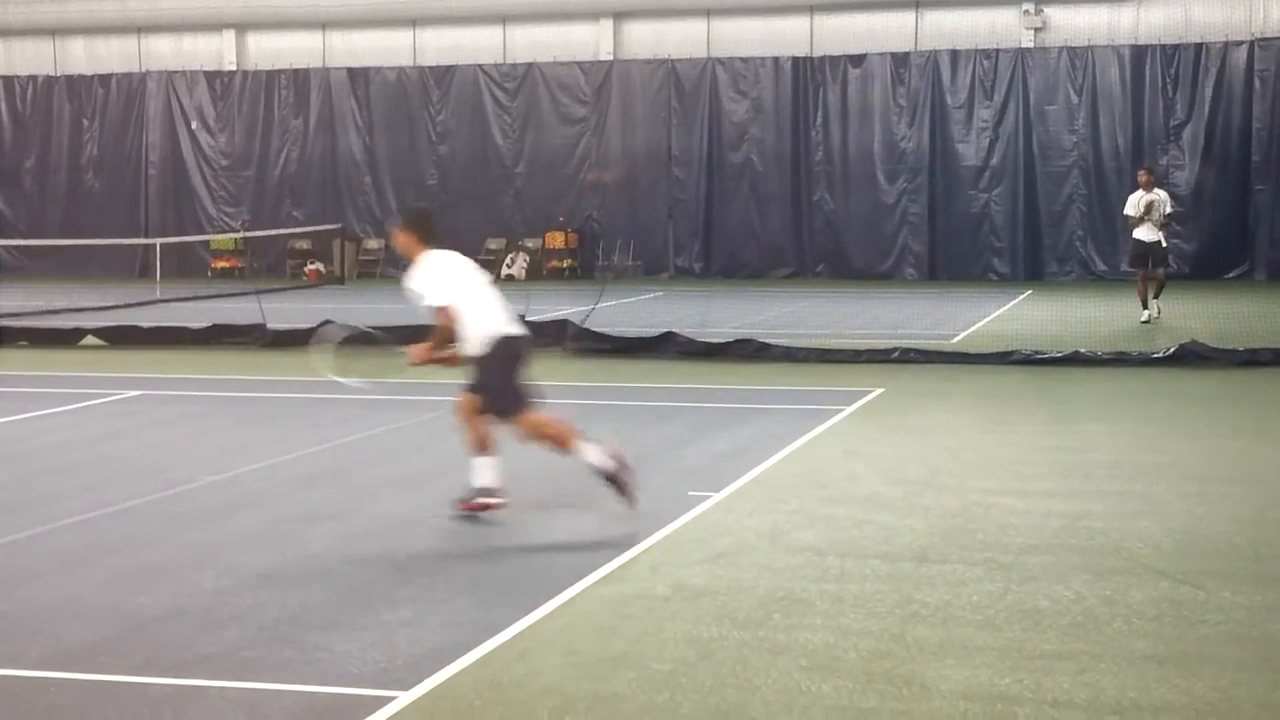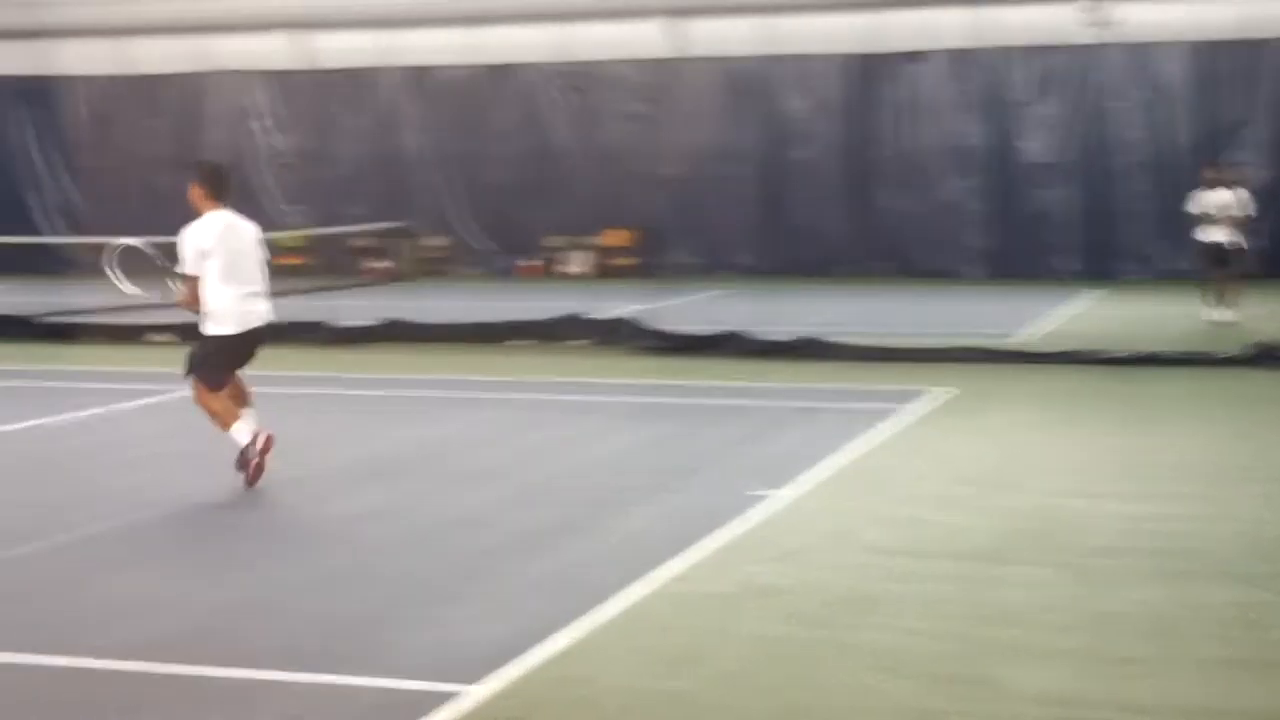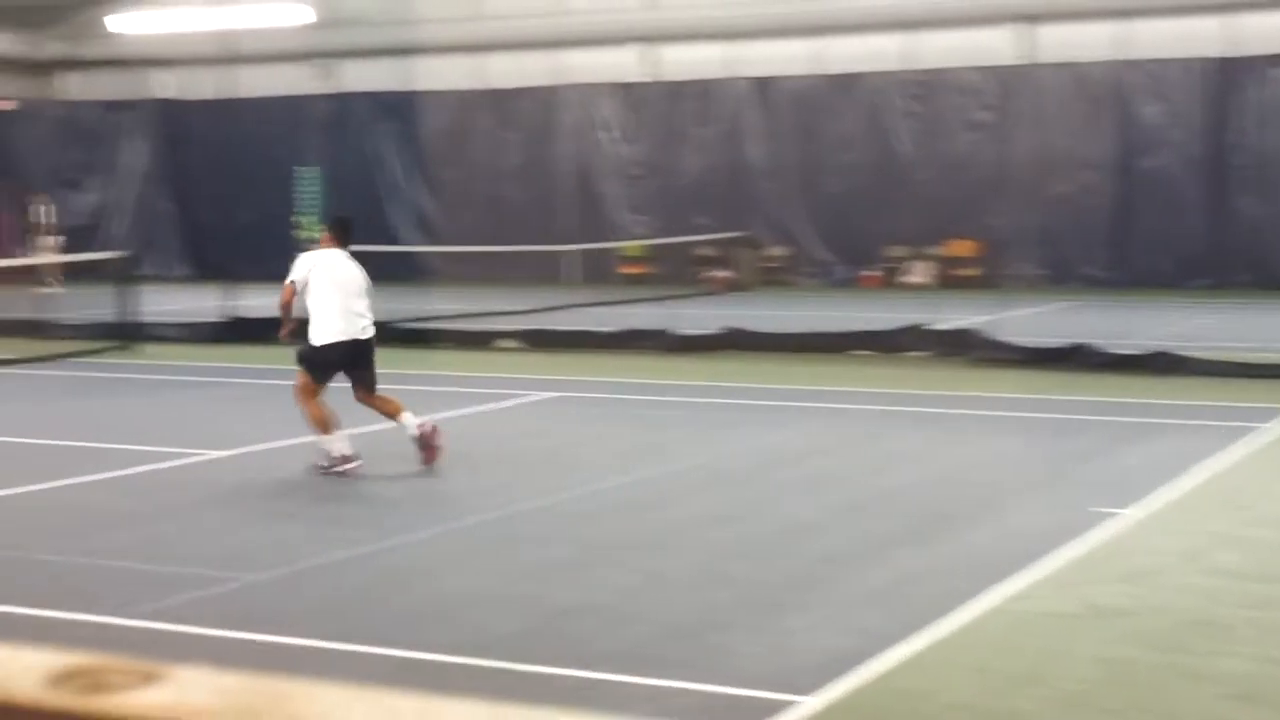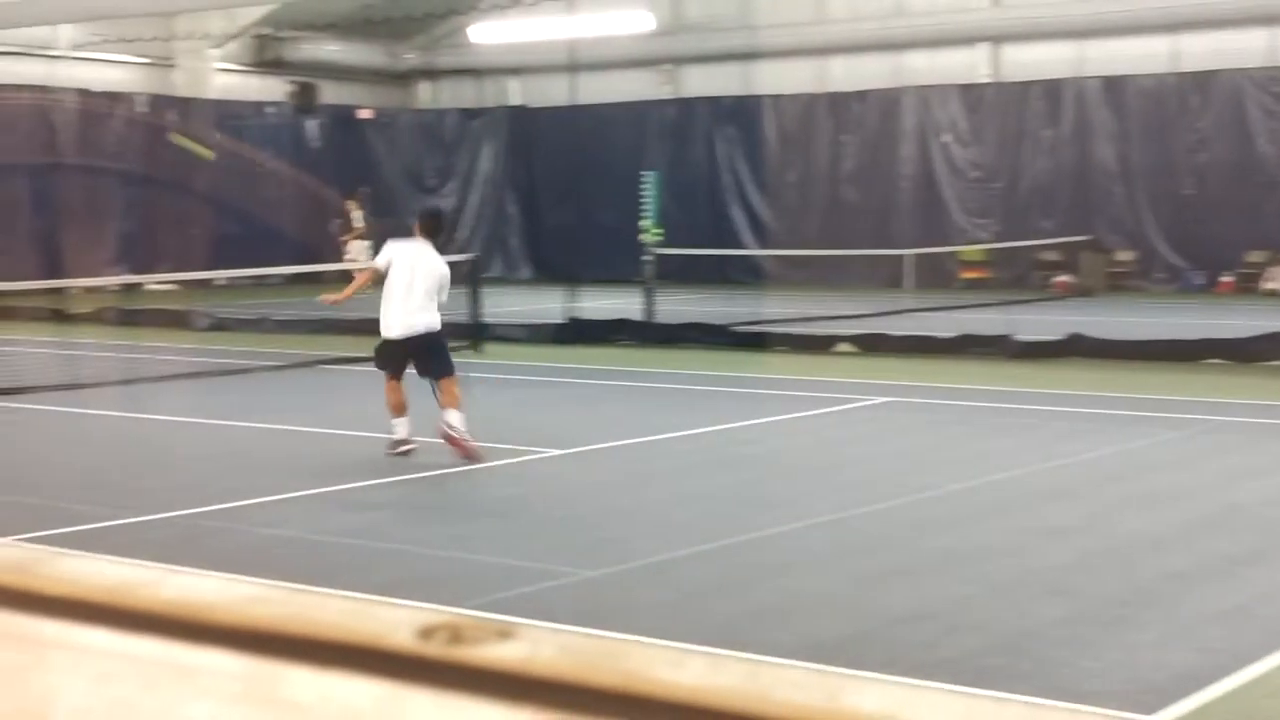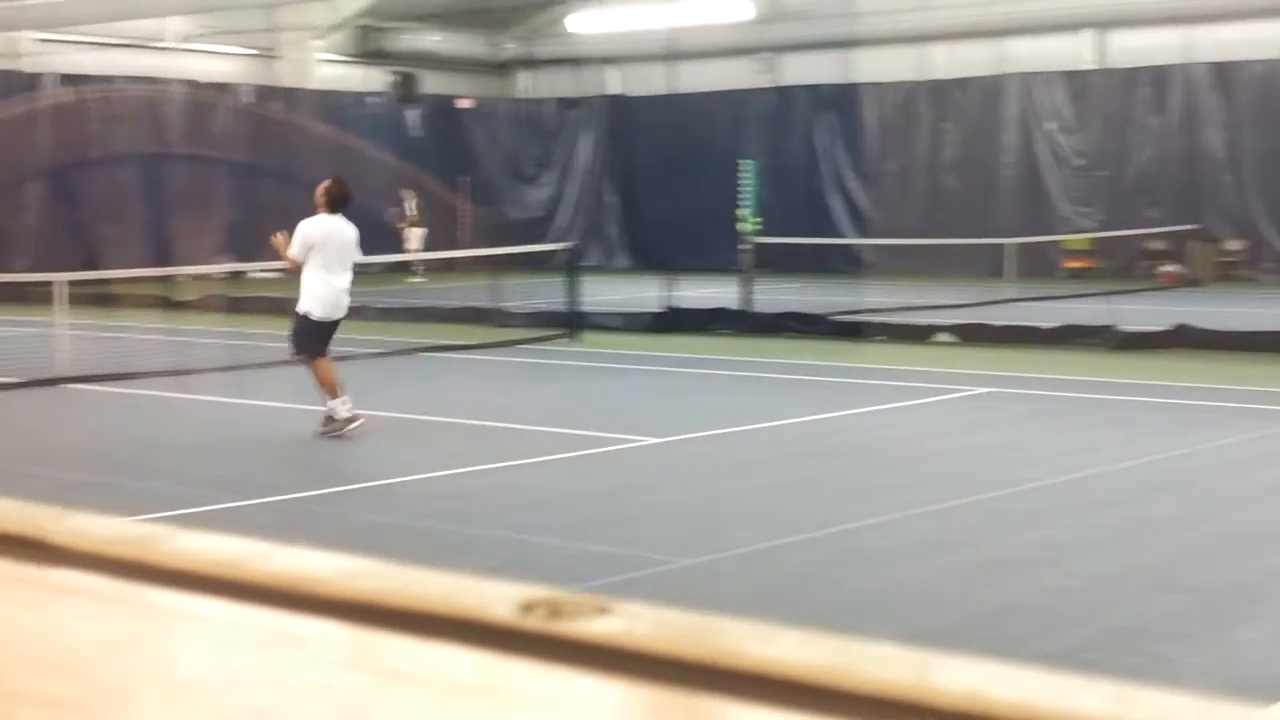
dt=0.5s
person 1, frame 1
left shoulder: (420, 273)
right shoulder: (450, 259)
left elbow: (447, 322)
left wrist: (429, 349)
right wrist: (453, 352)
left hip: (497, 345)
right hip: (505, 339)
left knee: (525, 421)
right knee: (468, 407)
left ankle: (605, 462)
right ankle: (486, 487)
person 1, frame 2
left shoulder: (193, 233)
right shoulder: (249, 228)
left elbow: (193, 296)
left wrist: (188, 301)
left hip: (225, 326)
right hip: (259, 319)
left knee: (205, 390)
right knee: (226, 374)
left ankle: (249, 439)
right ankle: (250, 435)
person 1, frame 3
left shoulder: (308, 259)
right shoulder: (358, 270)
left elbow: (286, 297)
left wrist: (287, 323)
left hip: (328, 340)
right hip: (362, 337)
left knee: (306, 392)
right knee: (367, 394)
left ankle: (341, 454)
right ankle: (418, 428)
person 1, frame 4
left shoulder: (394, 248)
right shoulder: (442, 267)
left elbow: (371, 275)
left wrist: (343, 296)
left hip: (395, 329)
right hip: (428, 329)
left knee: (392, 379)
right knee: (448, 384)
left ankle: (402, 436)
right ankle: (455, 427)
person 1, frame 5
left shoulder: (308, 226)
right shoulder: (351, 231)
left elbow: (292, 264)
left wrist: (282, 247)
left hip: (315, 305)
right hip: (337, 303)
left knee: (315, 358)
right knee: (317, 356)
left ankle: (345, 413)
right ankle: (338, 410)
